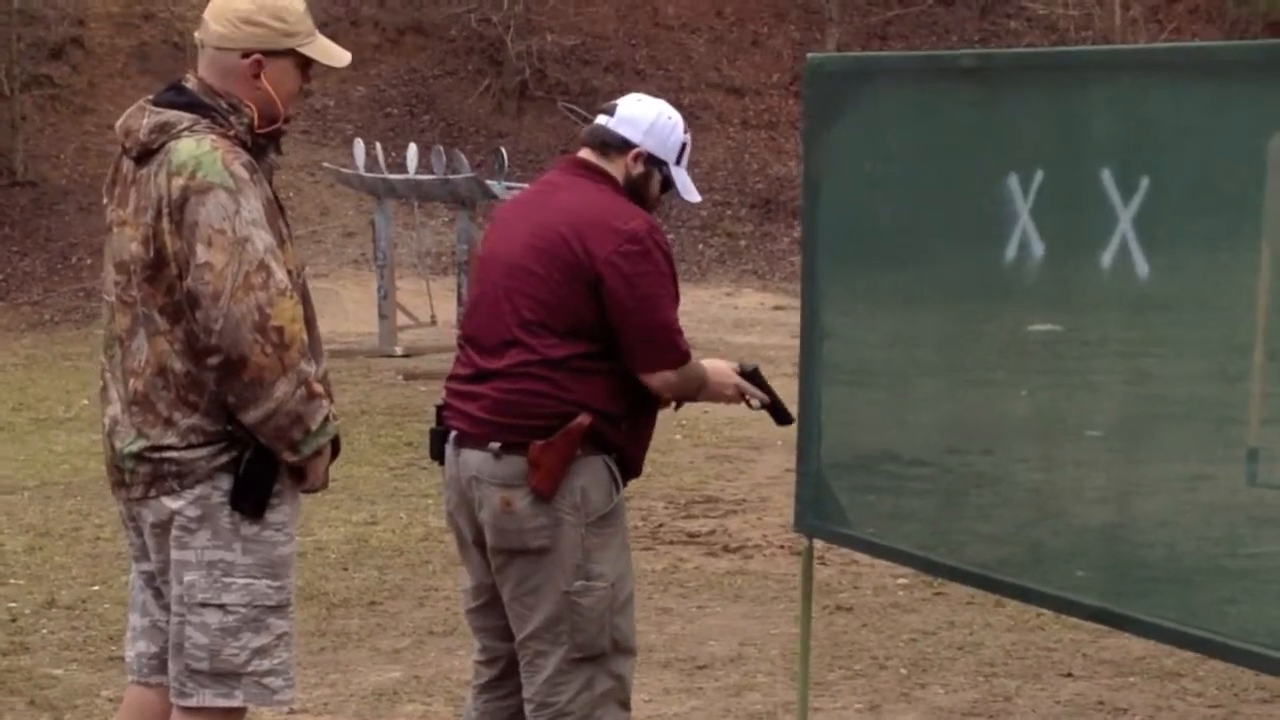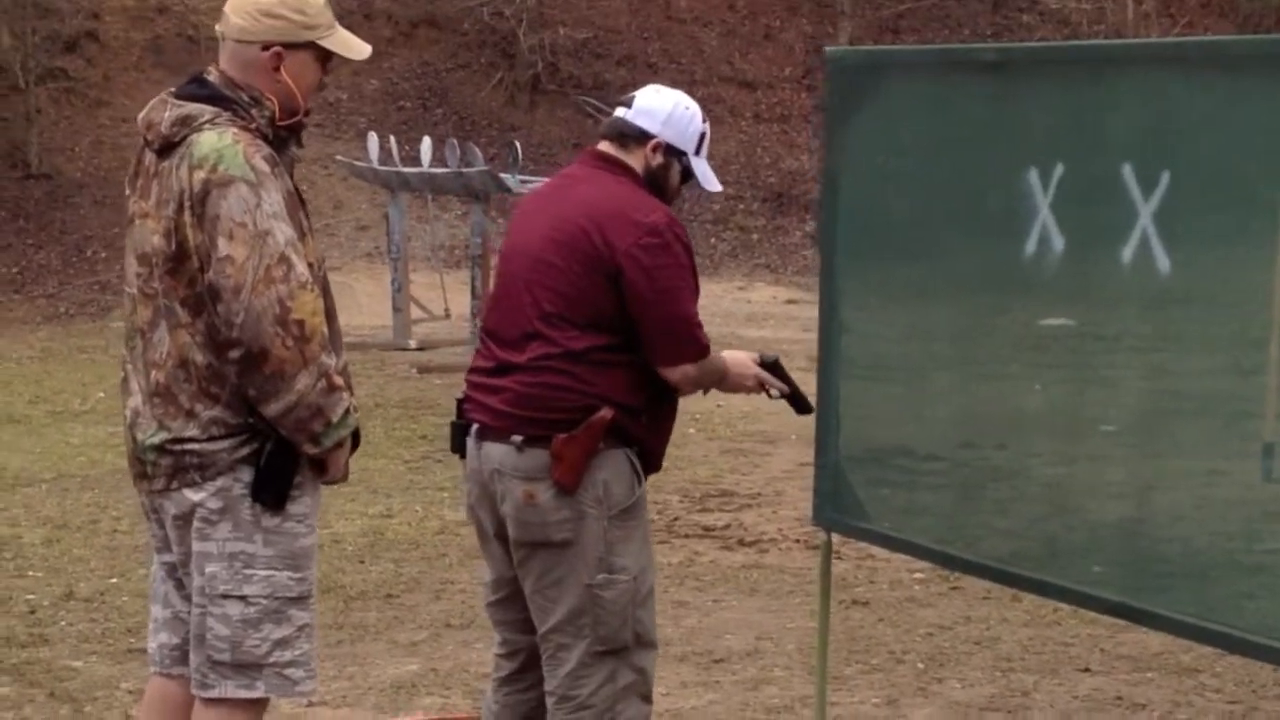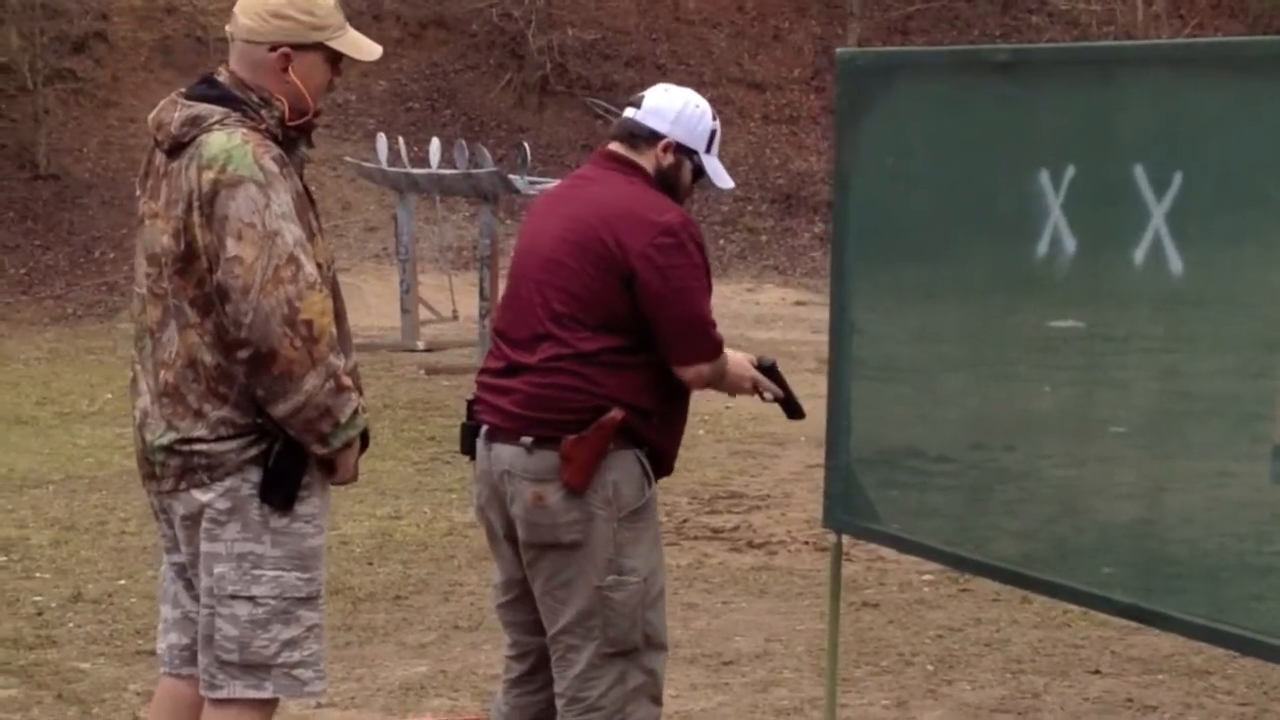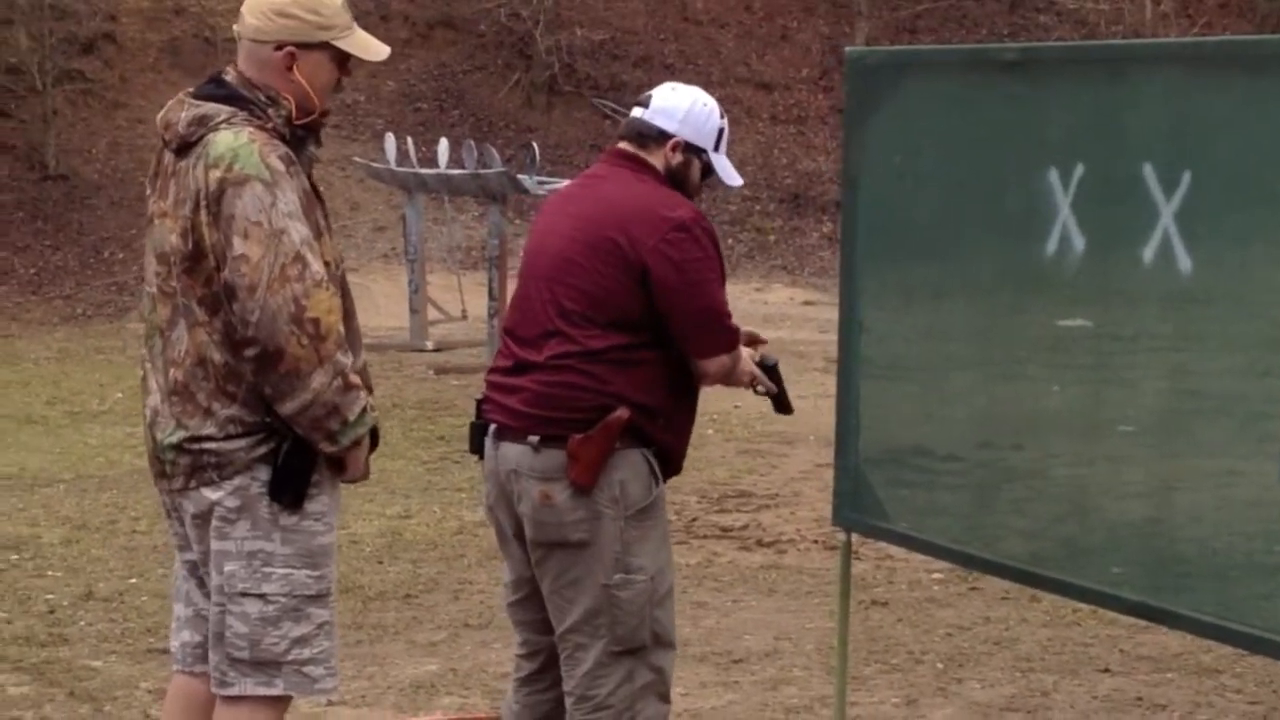
dt=0.2s
person 1, frame 1
left shoulder: (149, 152)
right shoulder: (212, 167)
right elbow: (249, 330)
right wrist: (310, 437)
left hip: (154, 449)
right hip: (218, 466)
person 1, frame 2
left shoulder: (170, 143)
right shoulder: (234, 159)
right elbow: (269, 321)
right wrist: (329, 428)
left hip: (175, 441)
right hip: (240, 458)
left knee: (180, 661)
person 1, frame 3
left shoulder: (181, 144)
right shoulder: (243, 159)
right elbow: (278, 321)
right wrist: (339, 429)
left hip: (184, 441)
right hip: (249, 458)
left knee: (189, 662)
person 1, frame 4
left shoulder: (192, 143)
right shoulder: (250, 157)
right elbow: (286, 320)
right wrist: (347, 426)
left hip: (196, 440)
right hip: (260, 455)
left knee: (203, 660)
person 2, frame 1
left shoulder: (517, 207)
right shoulder: (624, 228)
right elbow: (663, 372)
right wrist: (710, 380)
left hip: (471, 455)
left knee: (502, 660)
person 2, frame 2
left shoulder: (542, 200)
right shoulder: (644, 221)
right elbow: (681, 366)
right wrist: (727, 369)
left hip: (492, 448)
left knee: (523, 654)
right knee: (599, 664)
person 2, frame 3
left shoulder: (556, 200)
right shoulder: (656, 221)
right elbow: (695, 365)
left wrist: (715, 365)
right wrist: (731, 370)
left hip: (503, 449)
left knee: (532, 654)
right knee: (609, 665)
person 2, frame 4
left shoulder: (569, 200)
right shoulder: (668, 219)
right elbow: (712, 360)
left wrist: (717, 341)
right wrist: (737, 363)
left hip: (511, 448)
left knee: (544, 653)
right knee: (617, 666)
